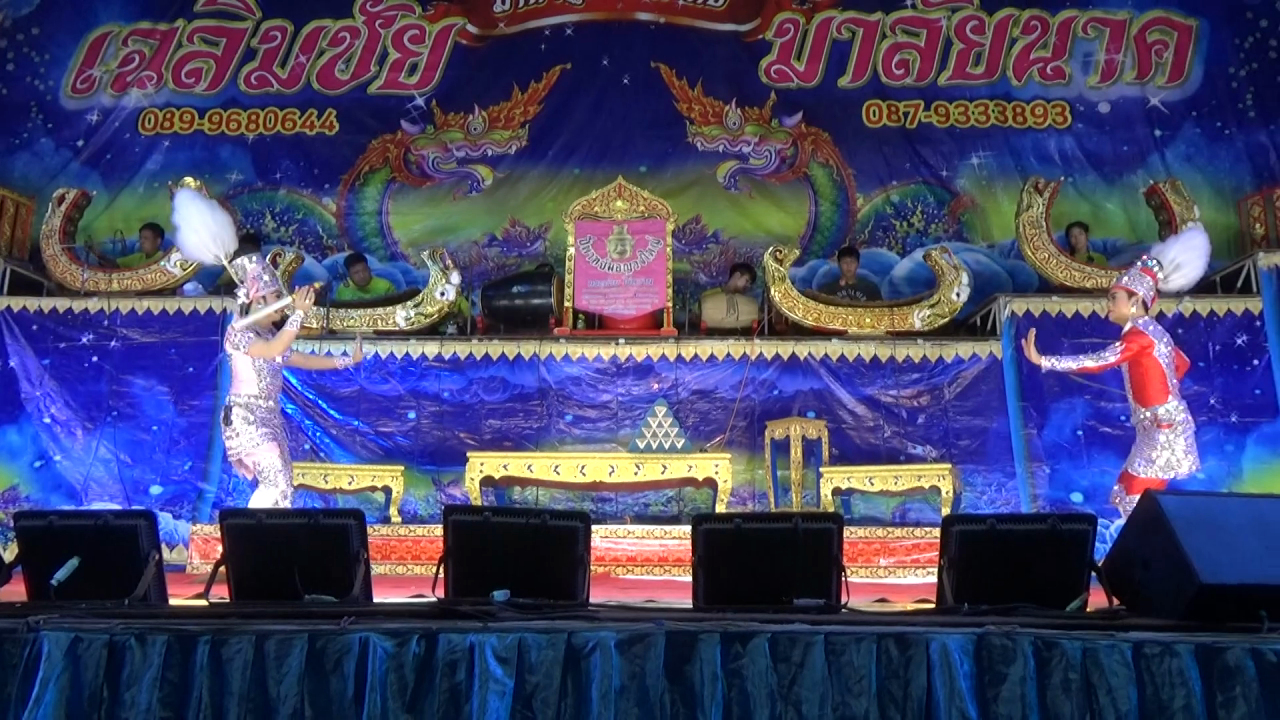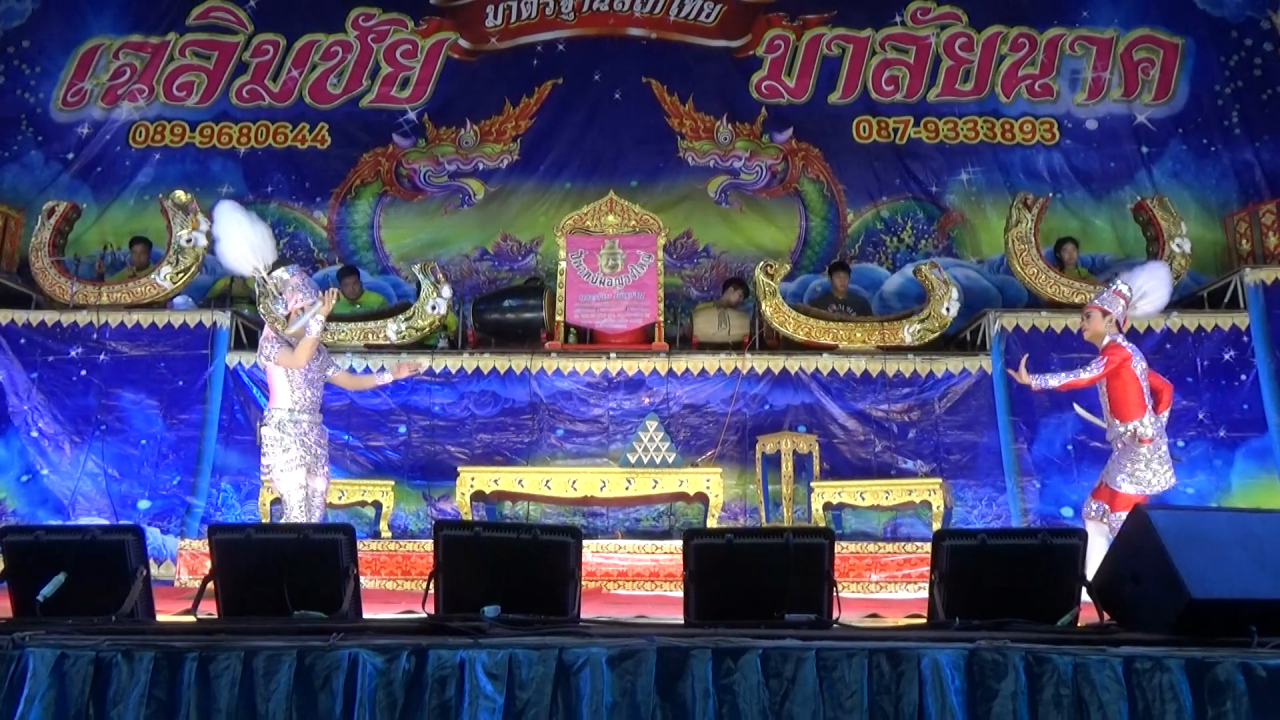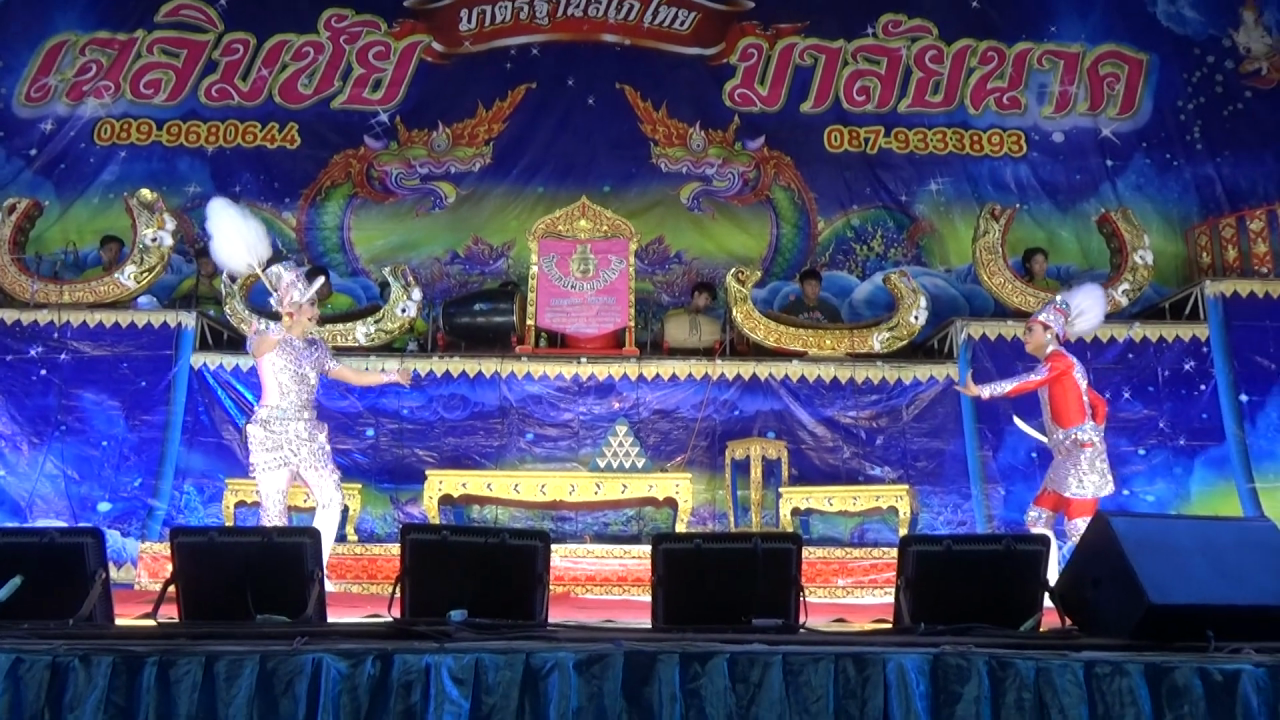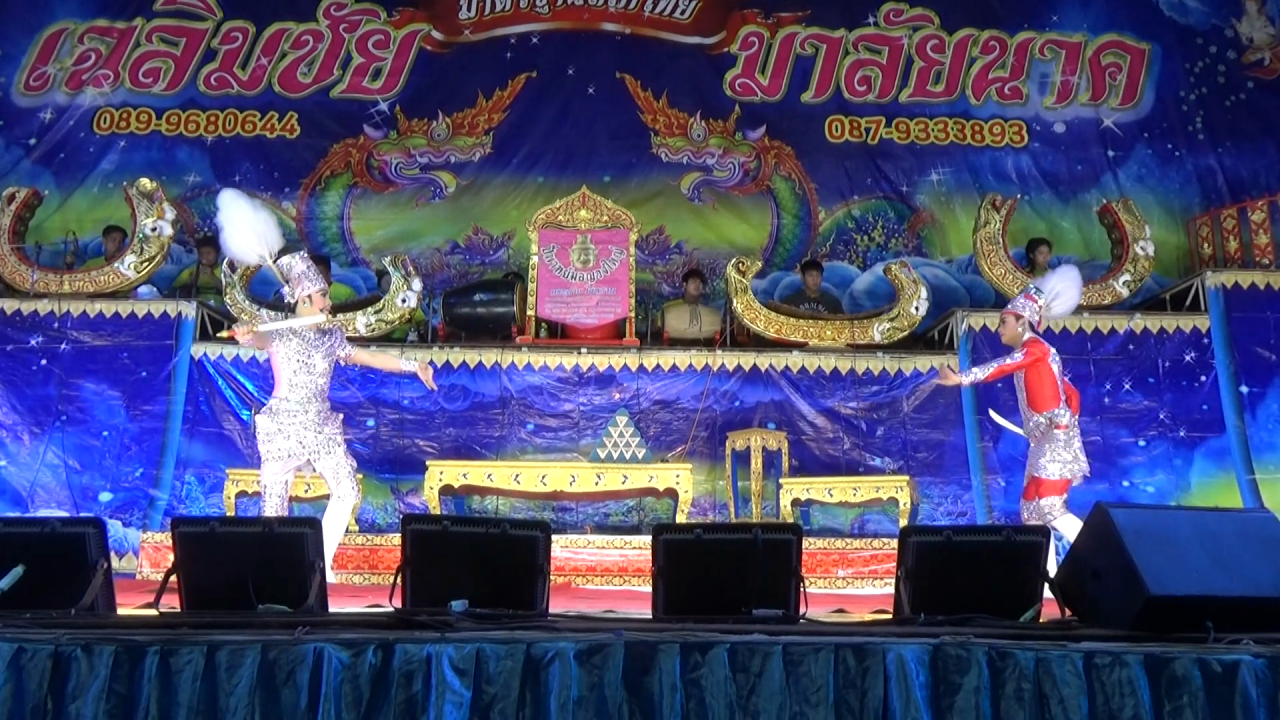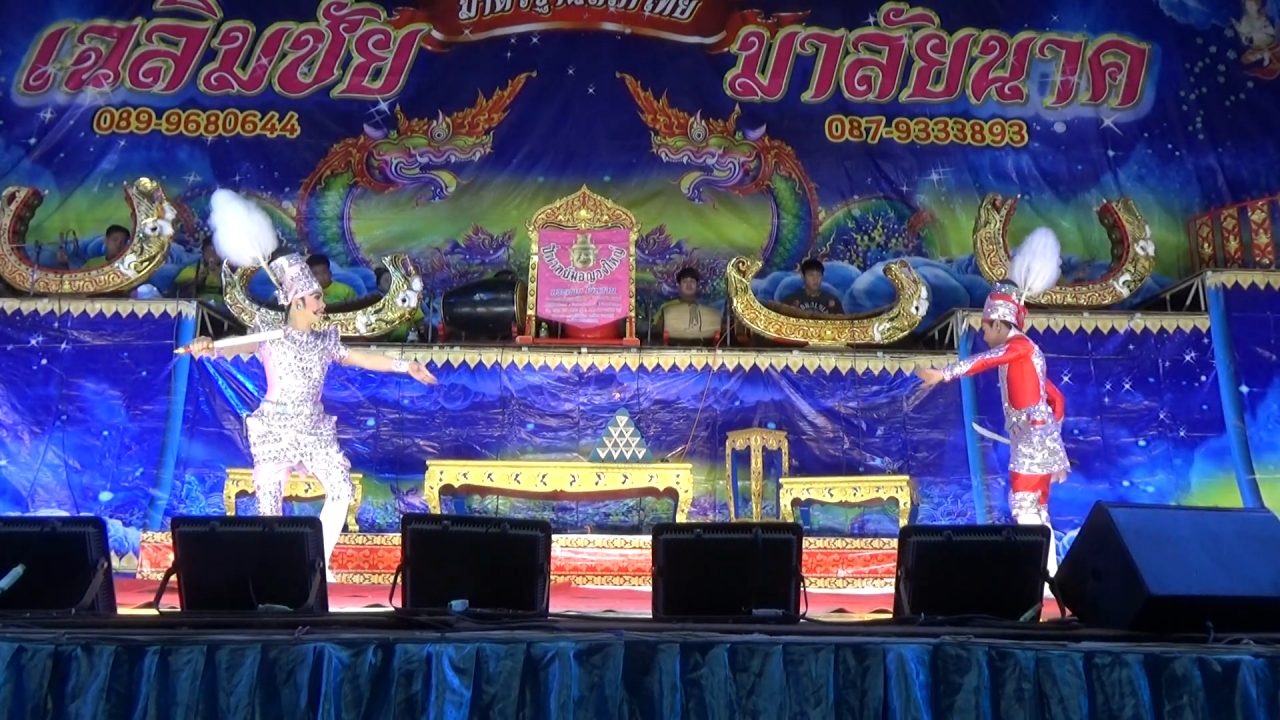
dt=0.4s
person 1, frame 1
left shoulder: (1140, 335)
right shoulder: (1150, 332)
left elbow: (1099, 361)
right elbow: (1182, 364)
left wrist: (1043, 361)
left hip: (1163, 434)
right hip: (1156, 432)
left knee: (1138, 504)
right knee: (1123, 495)
person 1, frame 2
left shoulder: (1118, 350)
right shoulder: (1121, 354)
left elbow: (1083, 376)
right elbow: (1165, 388)
left wrist: (1032, 380)
right wrist: (1156, 426)
left hip: (1140, 448)
right hip: (1128, 448)
left knee: (1122, 521)
right knee: (1095, 511)
right ankle: (1093, 581)
person 1, frame 3
left shoulder: (1060, 361)
right shoulder: (1059, 367)
left elbow: (1027, 382)
right elbow: (1099, 404)
left wrist: (981, 391)
right wrist: (1094, 438)
left hip: (1081, 457)
right hip: (1067, 458)
left knee: (1079, 528)
right knee: (1038, 518)
right ankle: (1051, 585)
person 1, frame 4
left shoulder: (1036, 347)
right shoulder: (1032, 356)
left elbow: (1002, 366)
right elbow: (1072, 394)
left wrist: (961, 378)
right wrist: (1067, 427)
left hip: (1056, 440)
right hip: (1044, 443)
left knee: (1051, 509)
right knee: (1031, 510)
right ankle: (1048, 574)
person 1, frame 5
left shoulder: (1020, 345)
right shoulder: (1018, 353)
left elbow: (984, 360)
right elbow: (1056, 398)
left wrist: (943, 374)
right wrist: (1052, 434)
left hip: (1033, 436)
right hip: (1031, 437)
left knee: (1022, 505)
right knee: (1036, 509)
left ankle: (1042, 568)
right ankle: (1049, 571)
person 2, frame 1
left shoulder: (272, 335)
right shoulder: (239, 332)
left elbow: (307, 361)
right elbow: (272, 351)
left wrist: (349, 360)
right wrist: (299, 313)
left hip: (269, 418)
right hip: (245, 418)
left knee: (281, 494)
right knee: (276, 482)
person 2, frame 2
left shoulder: (318, 352)
right shoulder: (272, 341)
left elbow: (349, 381)
right elbow: (297, 361)
left wrist: (391, 375)
right wrist: (319, 317)
left hip: (312, 434)
right hip: (283, 433)
left knee: (314, 509)
right knee: (297, 509)
person 2, frame 3
left shoulder: (316, 347)
right shoulder: (264, 333)
left elbow: (349, 374)
right elbow: (260, 348)
left wrist: (392, 376)
right wrist: (282, 328)
left hip: (308, 433)
right hip: (272, 432)
left knee: (332, 499)
right knee: (274, 510)
person 2, frame 4
left shoulder: (332, 337)
right shoulder: (281, 332)
left elbow: (370, 358)
right elbow: (261, 340)
left wrist: (412, 366)
right wrist: (247, 336)
left hip: (321, 425)
right hip: (284, 425)
left knee: (346, 489)
right knee: (275, 499)
left ankle: (322, 562)
person 2, frame 5
left shoulder: (325, 340)
right shoulder: (271, 334)
left elbow: (363, 358)
right elbow: (242, 345)
left wrist: (405, 366)
right wrist: (212, 349)
left hip: (314, 428)
right hip: (275, 427)
left knee: (342, 489)
right knee: (269, 499)
left ankle: (320, 561)
